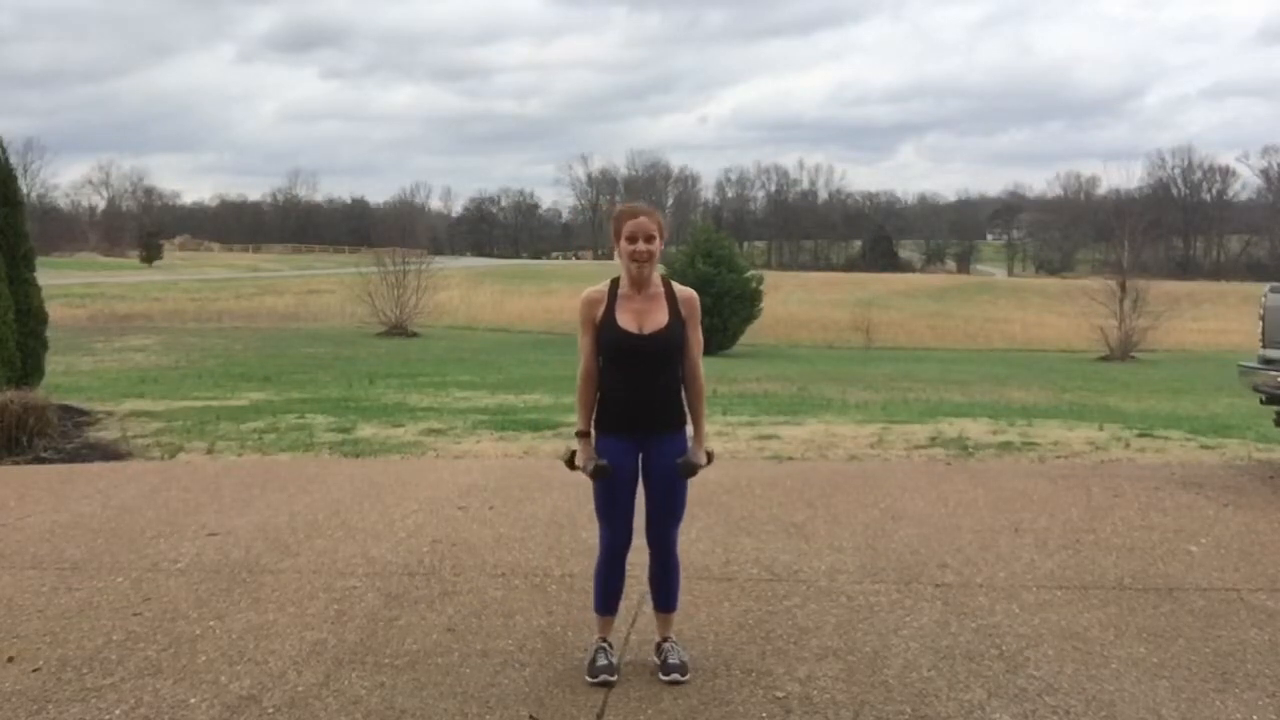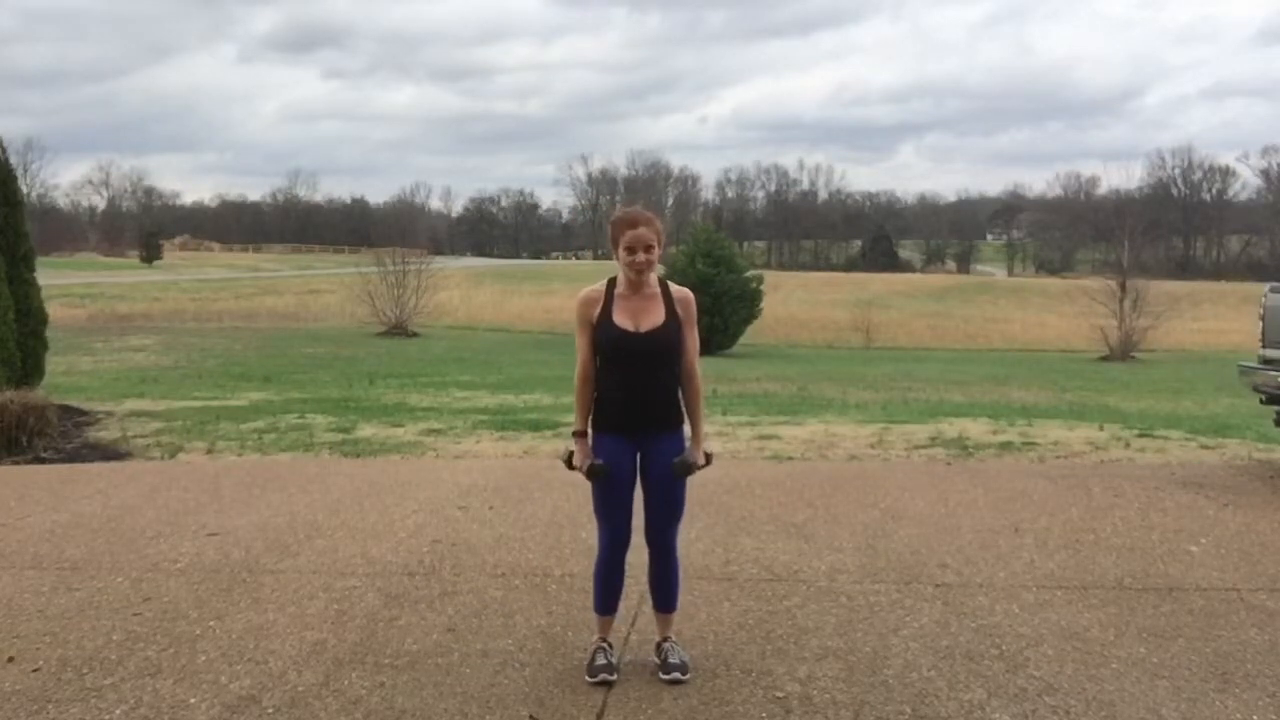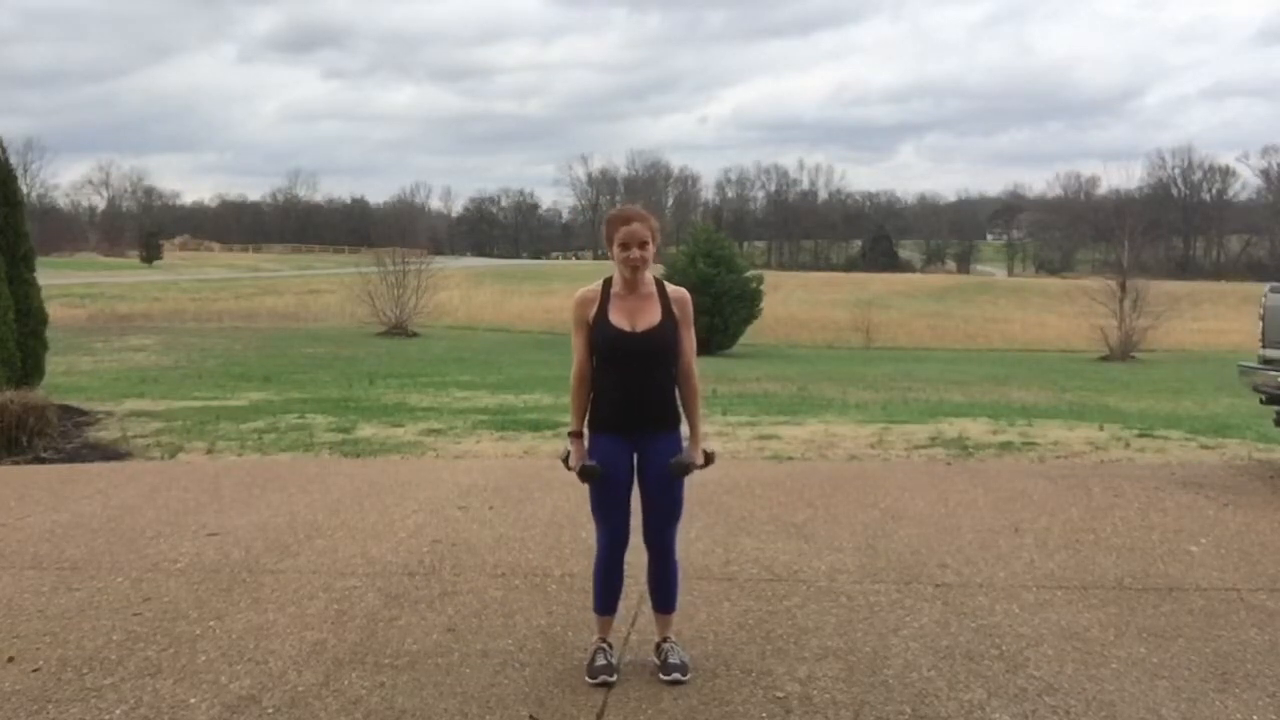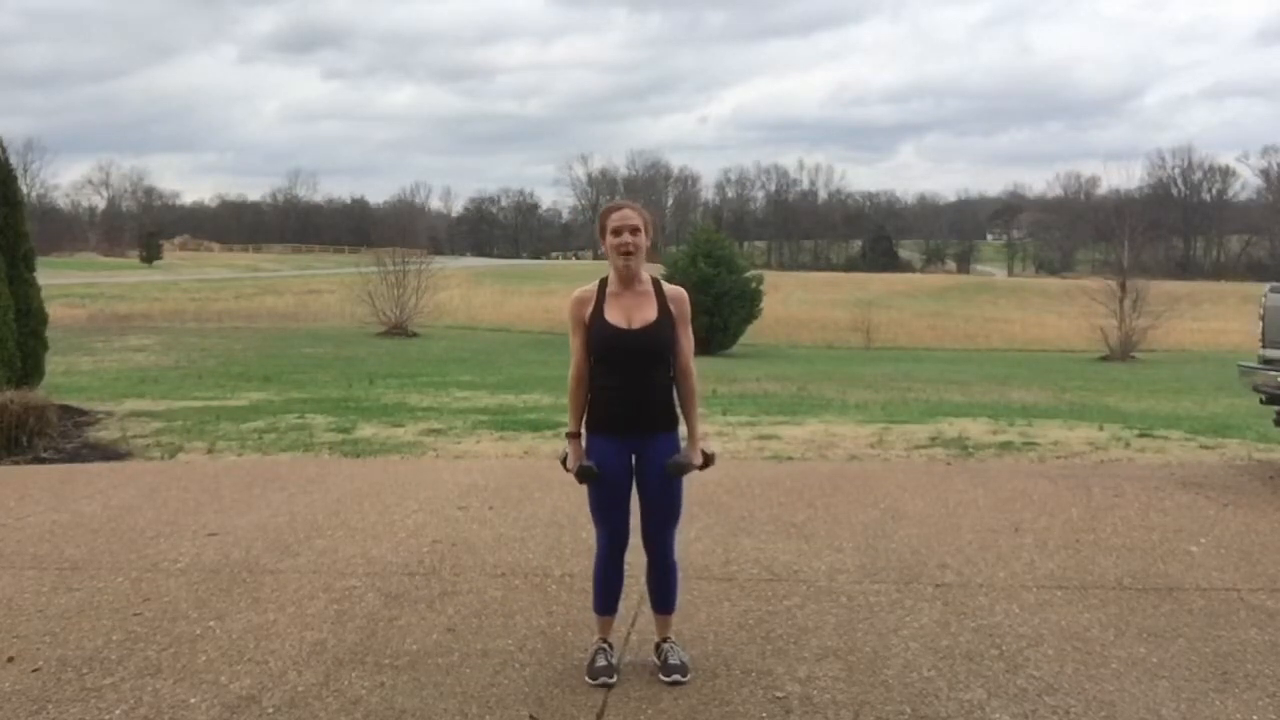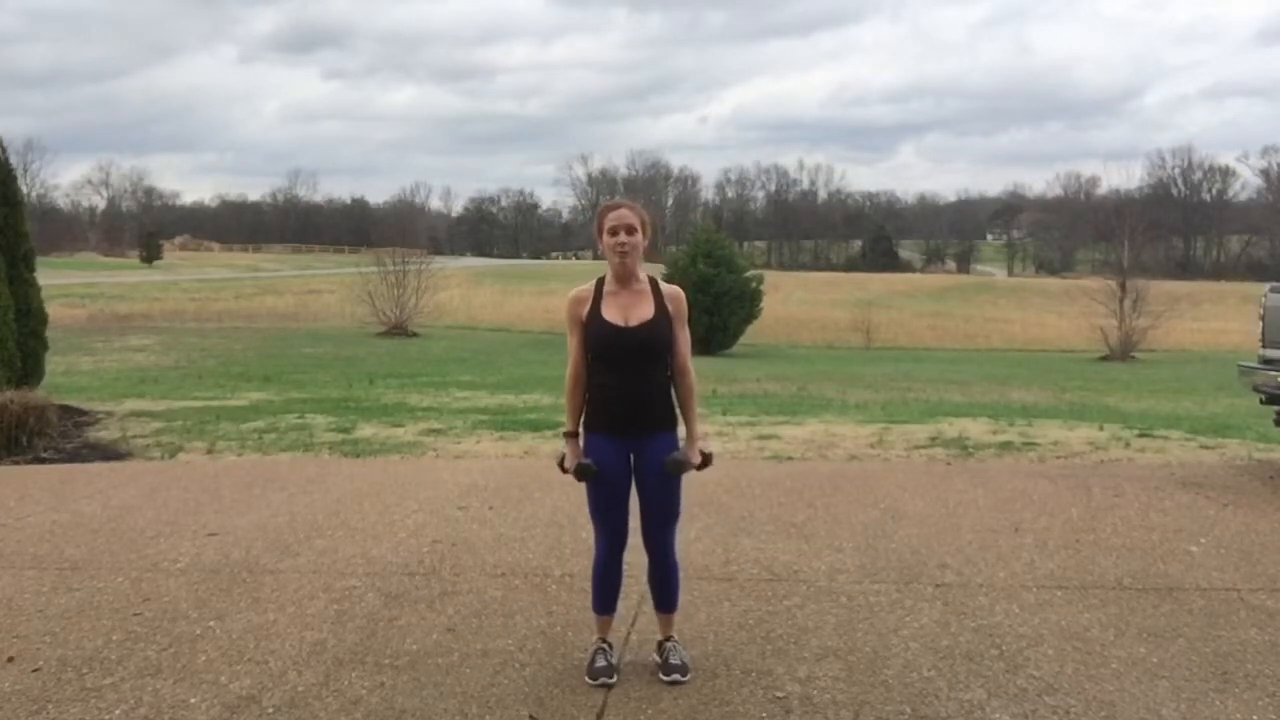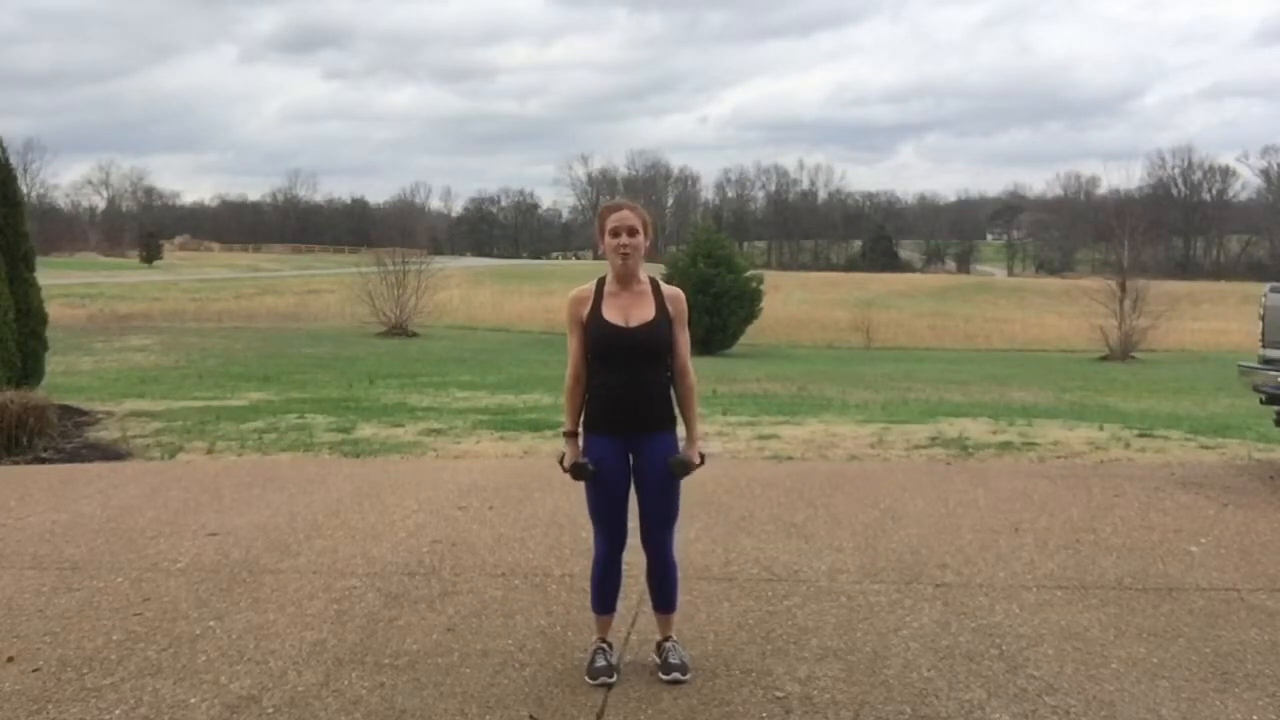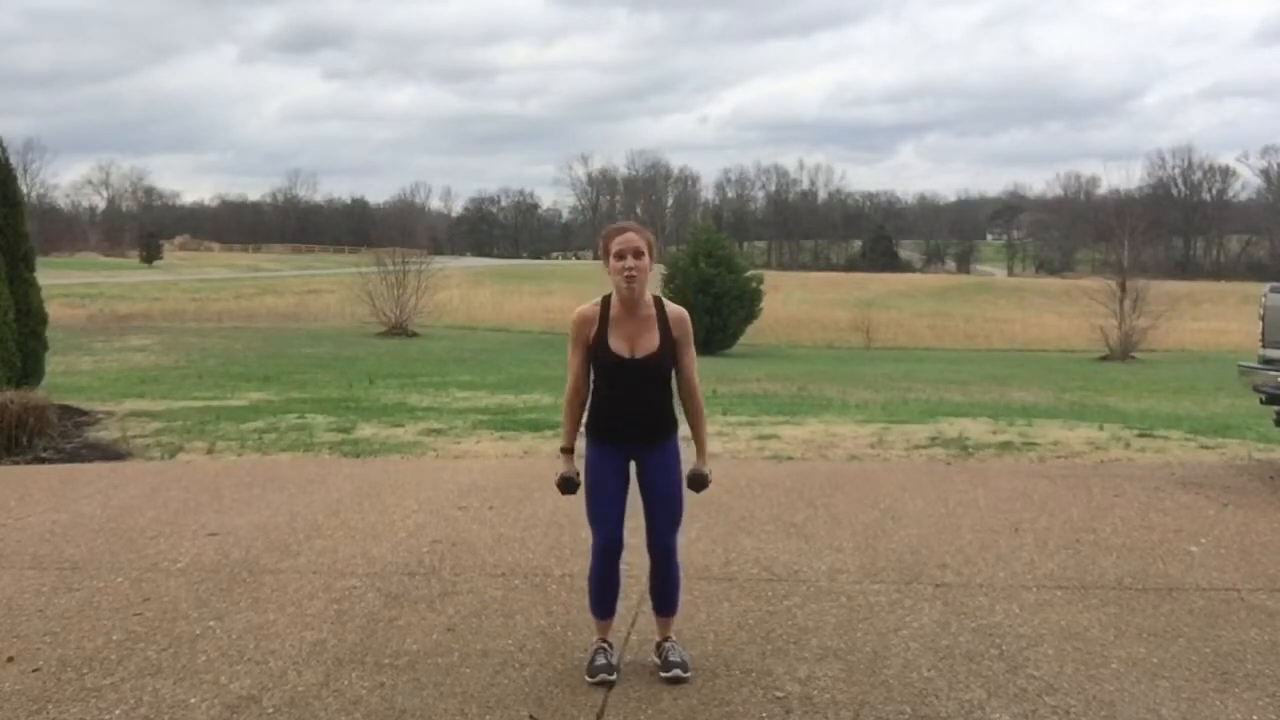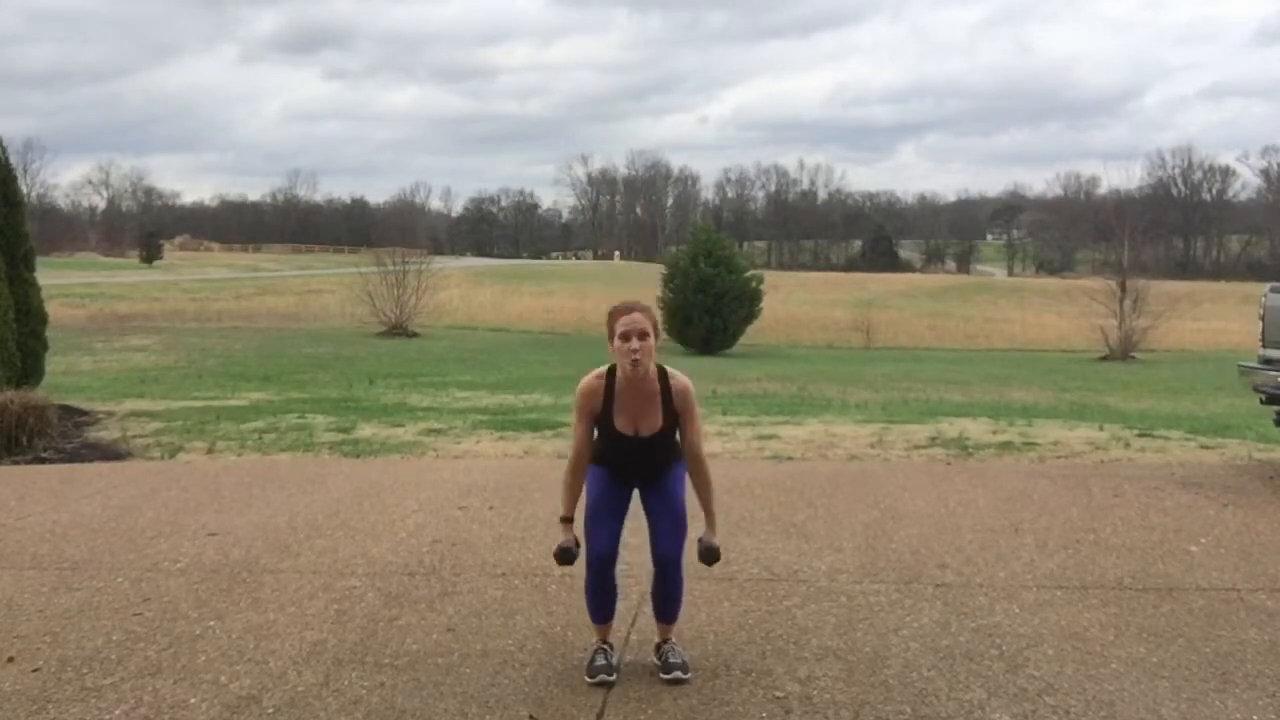
dt=0.3s
person 1, frame 1
left shoulder: (685, 300)
right shoulder: (595, 301)
left elbow: (693, 374)
right elbow: (588, 374)
left wrist: (699, 438)
right wrist: (584, 437)
left hip: (667, 436)
right hip: (614, 436)
left knee: (663, 541)
right knee: (614, 541)
left ankle: (666, 640)
right ankle: (602, 642)
person 1, frame 2
left shoulder: (680, 299)
right shoulder: (592, 300)
left elbow: (690, 373)
right elbow: (585, 374)
left wrist: (697, 438)
right wrist: (580, 437)
left hip: (665, 435)
right hip: (611, 435)
left knee: (663, 539)
right knee: (613, 540)
left ankle: (666, 640)
right ankle: (602, 642)
person 1, frame 3
left shoulder: (677, 299)
right shoulder: (588, 300)
left elbow: (687, 373)
right elbow: (582, 374)
left wrist: (696, 438)
right wrist: (576, 438)
left hip: (662, 435)
right hip: (608, 435)
left knee: (662, 540)
right knee: (611, 540)
left ankle: (666, 640)
right ankle: (602, 641)
person 1, frame 4
left shoulder: (674, 298)
right shoulder: (585, 301)
left elbow: (685, 373)
right elbow: (578, 375)
left wrist: (694, 438)
right wrist: (574, 439)
left hip: (660, 436)
right hip: (605, 437)
left knee: (660, 542)
right knee: (611, 541)
left ankle: (666, 641)
right ankle: (602, 643)
person 1, frame 5
left shoulder: (671, 297)
right shoulder: (582, 300)
left elbow: (683, 371)
right elbow: (576, 374)
left wrist: (693, 437)
right wrist: (571, 438)
left hip: (658, 434)
right hip: (604, 436)
left knee: (661, 541)
right knee: (610, 542)
left ankle: (668, 640)
right ankle: (602, 642)
person 1, frame 6
left shoulder: (671, 298)
right shoulder: (583, 300)
left elbow: (683, 373)
right elbow: (576, 375)
left wrist: (693, 437)
right wrist: (571, 437)
left hip: (658, 435)
right hip: (603, 436)
left knee: (659, 542)
right knee: (609, 542)
left ankle: (667, 640)
right ankle: (602, 643)
person 1, frame 7
left shoulder: (675, 317)
right shoulder: (587, 318)
left elbow: (689, 389)
right elbow: (577, 391)
left wrist: (702, 452)
right wrist: (567, 452)
left hip: (659, 443)
right hip: (605, 443)
left knee: (663, 543)
right knee: (606, 544)
left ankle: (666, 641)
right ankle: (602, 643)
person 1, frame 8
left shoulder: (679, 388)
right shoulder: (593, 388)
left elbow: (696, 459)
right elbow: (578, 459)
left wrist: (710, 524)
right wrist: (567, 521)
left hip: (662, 471)
right hip: (610, 471)
left knee: (668, 556)
right knee: (599, 556)
left ankle: (666, 642)
right ankle: (603, 643)
